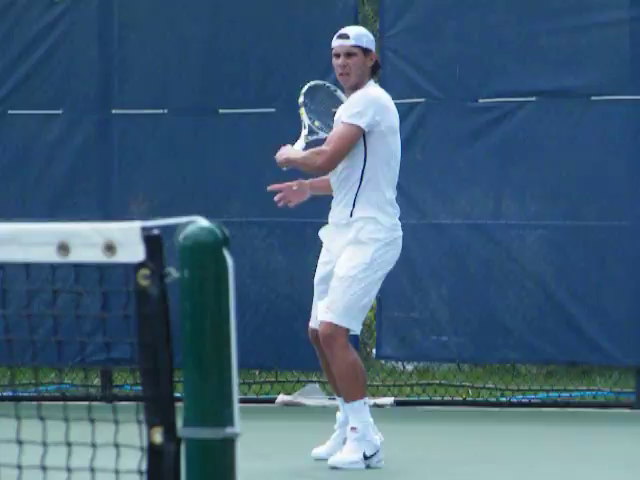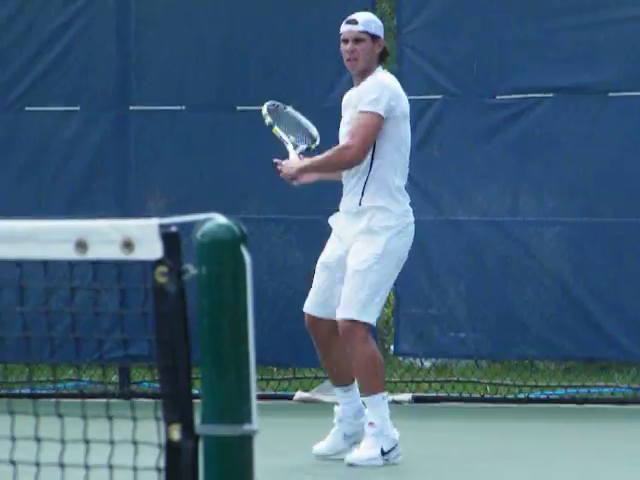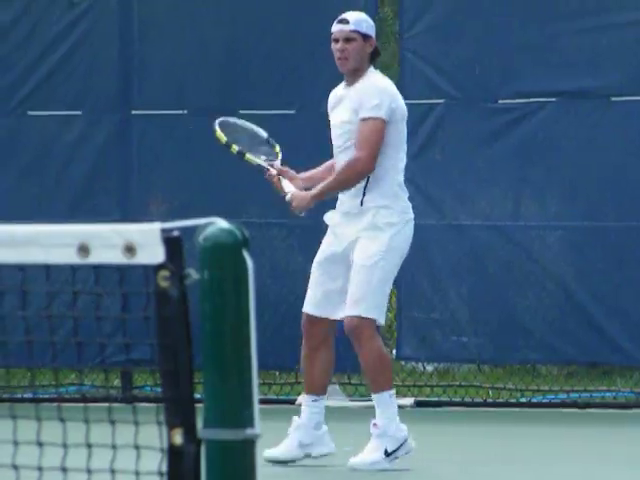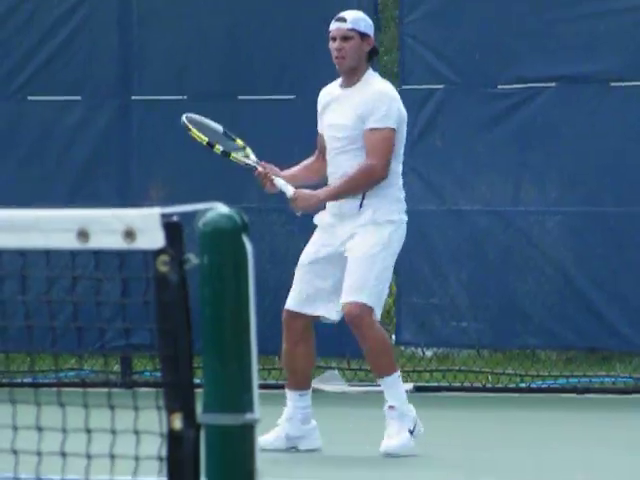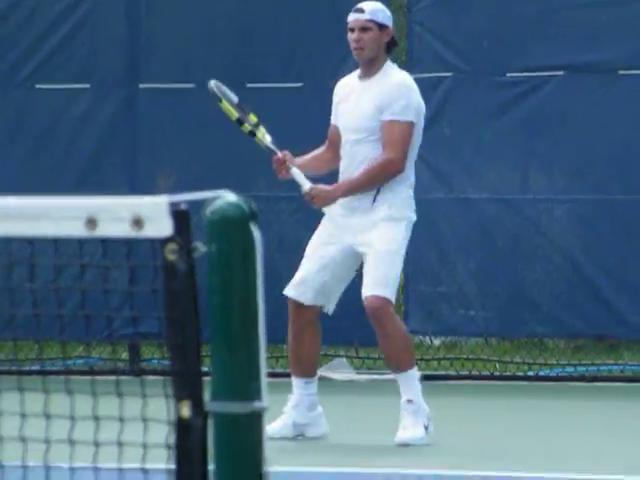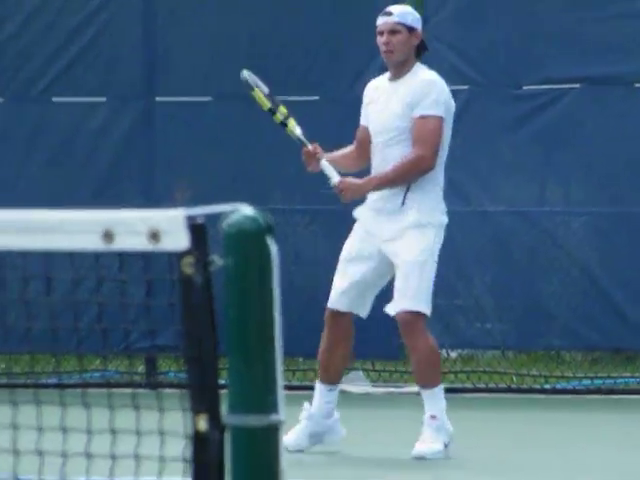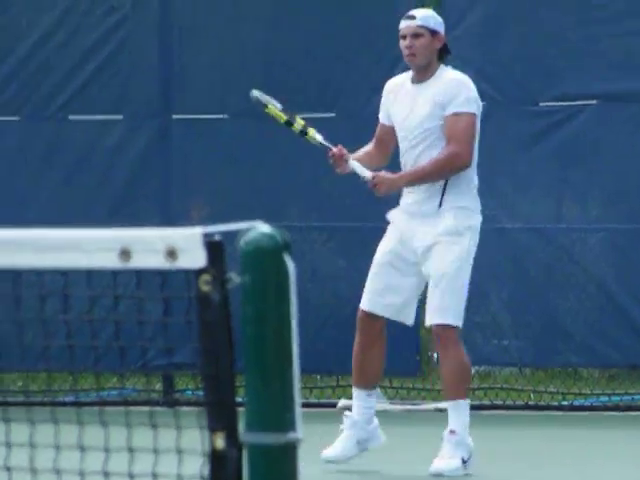
dt=0.1s
person 1, frame 1
left shoulder: (369, 100)
right shoulder: (351, 106)
left elbow: (324, 159)
left wrist: (289, 155)
right wrist: (309, 188)
left hip: (370, 234)
right hip: (343, 233)
left knee: (333, 331)
right knee: (321, 335)
left ankle: (364, 440)
right ankle: (351, 426)
person 1, frame 2
left shoulder: (379, 87)
right shoulder: (356, 93)
left elbow: (353, 153)
left wrist: (301, 166)
right wrist: (311, 170)
left hip: (382, 224)
right hip: (353, 223)
left knee: (351, 325)
right knee: (317, 319)
left ankle: (381, 437)
right ankle: (350, 419)
person 1, frame 3
left shoulder: (379, 91)
right shoulder: (337, 95)
left elbow: (364, 161)
left wrist: (312, 194)
right wrist: (297, 179)
left hip: (382, 222)
right hip: (345, 223)
left knee: (359, 323)
right knee: (314, 322)
left ankle: (389, 433)
right ankle: (309, 431)
person 1, frame 4
left shoulder: (380, 95)
right shoulder: (327, 95)
left elbow: (376, 168)
left wrist: (319, 197)
right wrist: (282, 176)
left hip: (377, 221)
right hip: (335, 223)
left knee: (357, 312)
right knee: (295, 318)
left ankle: (401, 415)
right ankle: (297, 424)
person 1, frame 5
left shoulder: (399, 86)
right shoulder: (344, 87)
left elbow: (395, 161)
left wrist: (337, 191)
right wrist: (296, 163)
left hip: (386, 216)
right hip: (343, 218)
left knee: (377, 304)
right knee: (301, 306)
left ankle: (415, 410)
right ankle: (303, 410)
person 1, frame 6
left shoulder: (430, 86)
right shoulder: (374, 88)
left elbow: (424, 158)
left wrist: (366, 186)
right wrist: (323, 159)
left hip: (416, 221)
right hip: (374, 219)
left knee: (409, 318)
right knee: (337, 316)
left ankle: (436, 425)
right ankle: (321, 417)
person 1, frame 7
left shoulder: (457, 86)
right shoulder: (393, 89)
left elbow: (460, 155)
right elbow: (380, 148)
left wrist: (398, 179)
right wrist: (350, 160)
left hip: (451, 224)
right hip: (406, 221)
left knee: (444, 332)
right knee: (369, 319)
left ankle: (457, 441)
right ankle: (359, 425)
